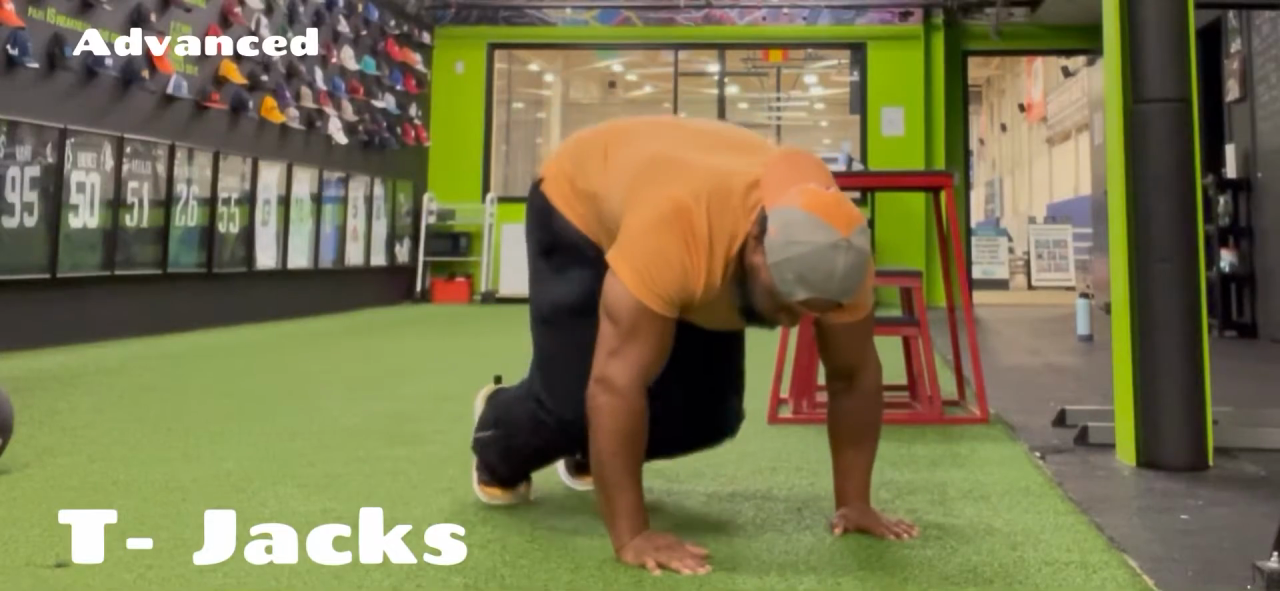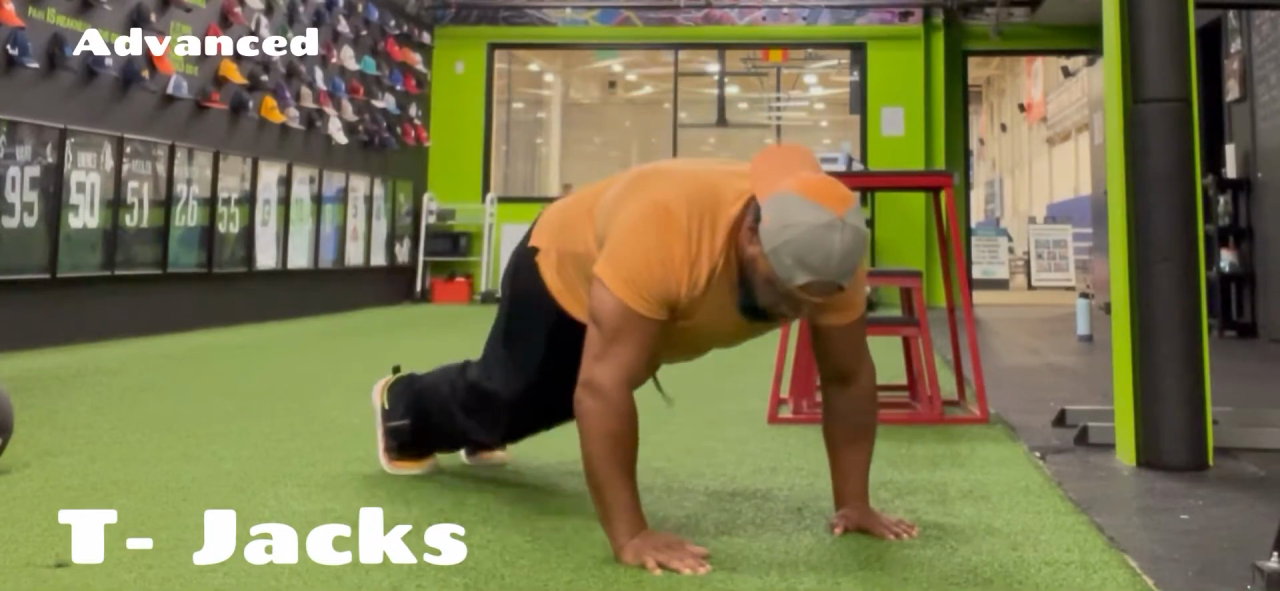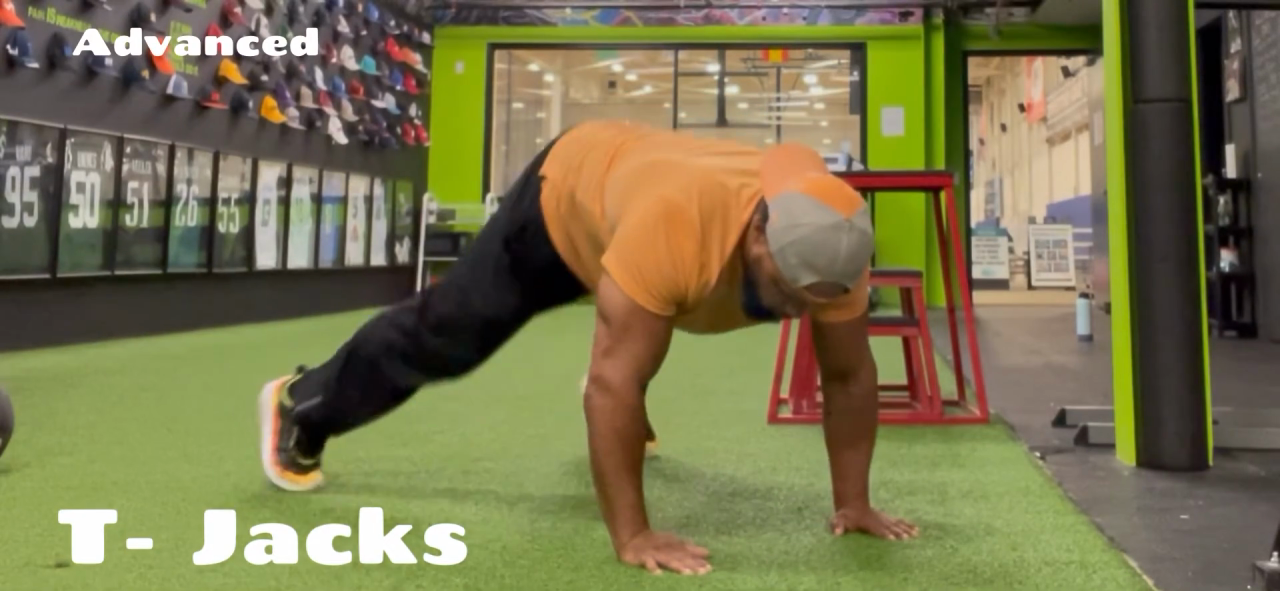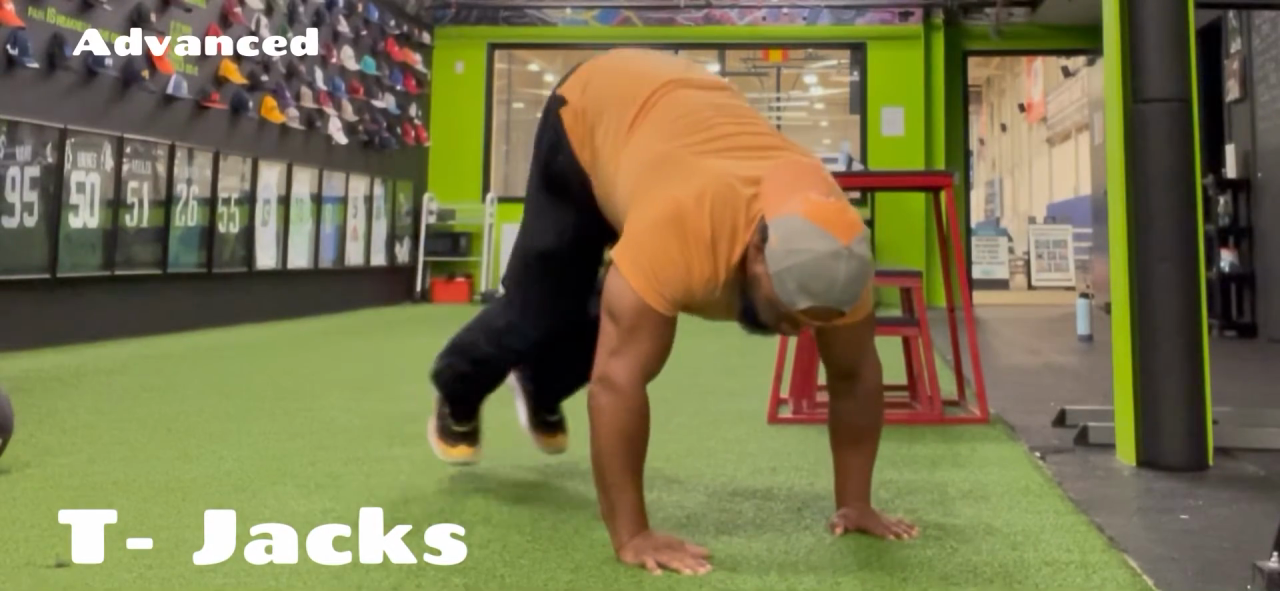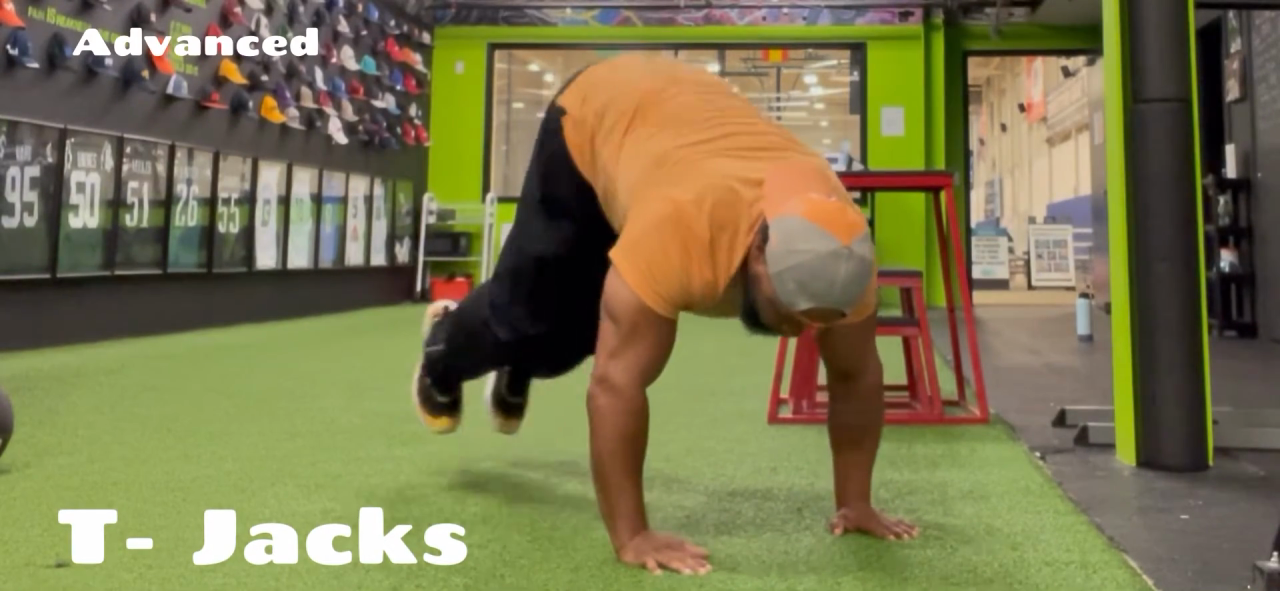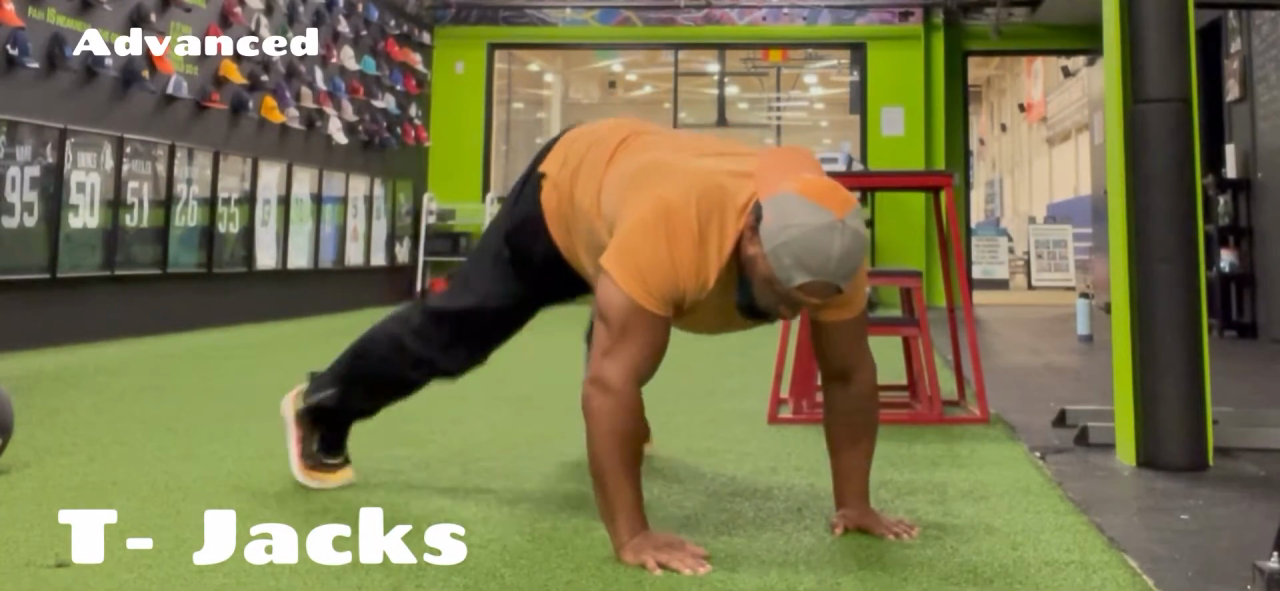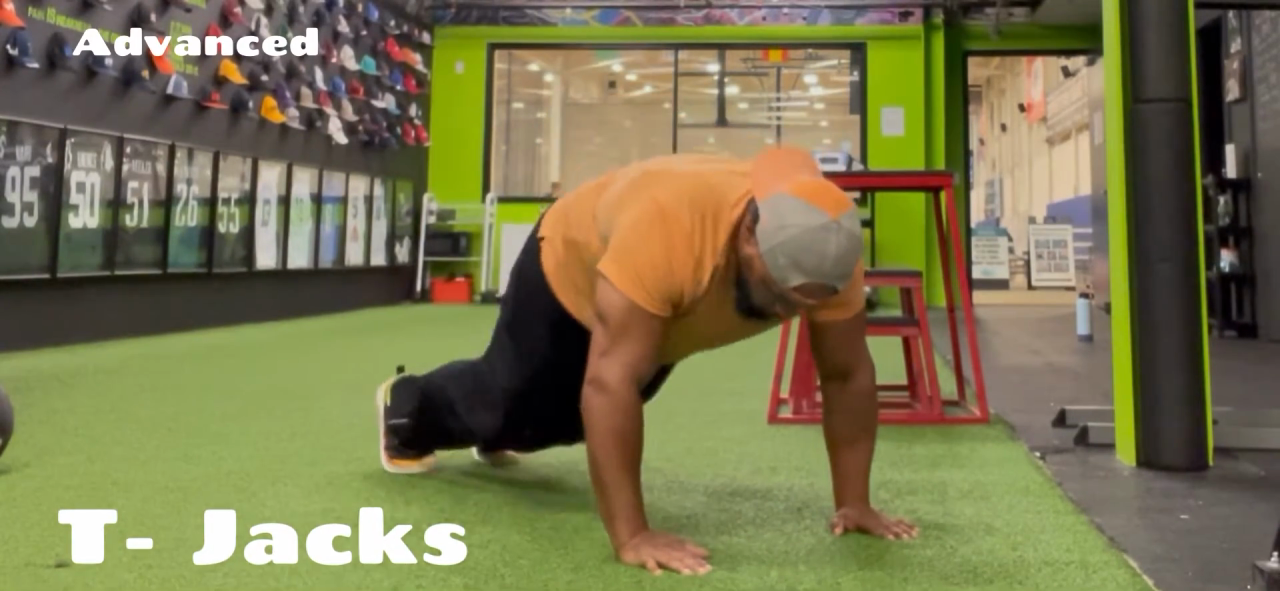
dt=0.7s
person 1, frame 1
left shoulder: (830, 248)
right shoulder: (676, 231)
left elbow: (854, 376)
right elbow: (614, 383)
left wrist: (854, 504)
right wrist: (631, 538)
left knee: (708, 416)
right knee: (574, 399)
left ankle: (586, 444)
right ankle: (499, 441)
person 1, frame 2
left shoulder: (825, 248)
right shoulder: (664, 235)
left elbow: (849, 377)
right elbow: (601, 387)
left wrist: (855, 504)
right wrist: (630, 536)
right hip: (567, 270)
left knee: (543, 402)
right knee: (507, 397)
left ankle: (480, 425)
right ankle: (402, 406)
person 1, frame 3
left shoulder: (824, 245)
right shoulder: (675, 230)
left elbow: (850, 373)
right elbow: (611, 379)
left wrist: (853, 504)
right wrist: (631, 537)
right hip: (571, 194)
left knee: (639, 331)
right knee: (448, 332)
left ankle: (617, 424)
right ankle: (301, 407)
person 1, frame 4
left shoulder: (827, 246)
right shoulder: (678, 229)
left elbow: (855, 373)
right elbow: (617, 380)
left wrist: (855, 504)
right wrist: (631, 538)
left knee: (613, 318)
right knee: (540, 315)
left ankle: (541, 387)
right ankle: (458, 390)
person 1, frame 5
left shoulder: (832, 244)
right shoulder: (678, 228)
left elbow: (856, 374)
right elbow: (616, 382)
left wrist: (855, 499)
right wrist: (632, 537)
left knee: (581, 317)
right knee: (528, 304)
left ankle: (514, 372)
right ankle: (446, 359)
person 1, frame 6
left shoulder: (822, 247)
right shoulder: (670, 229)
left elbow: (849, 374)
right elbow: (609, 381)
left wrist: (855, 503)
right wrist: (631, 536)
right hip: (572, 185)
left knee: (633, 319)
right knee: (458, 327)
left ankle: (617, 422)
right ankle: (320, 406)
person 1, frame 7
left shoulder: (820, 244)
right shoulder: (664, 231)
left elbow: (848, 375)
right elbow: (608, 385)
left wrist: (854, 504)
right wrist: (630, 536)
right hip: (574, 262)
left knee: (559, 416)
right knee: (505, 400)
left ankle: (493, 435)
right ankle: (404, 411)
